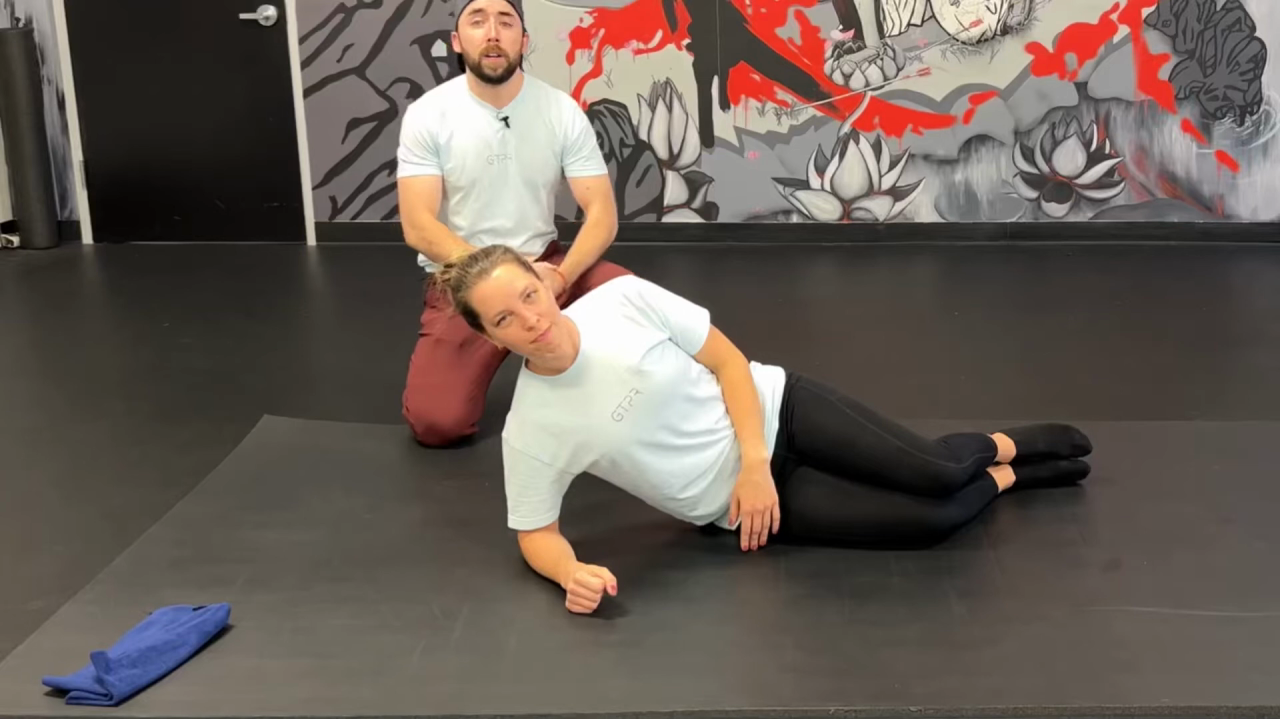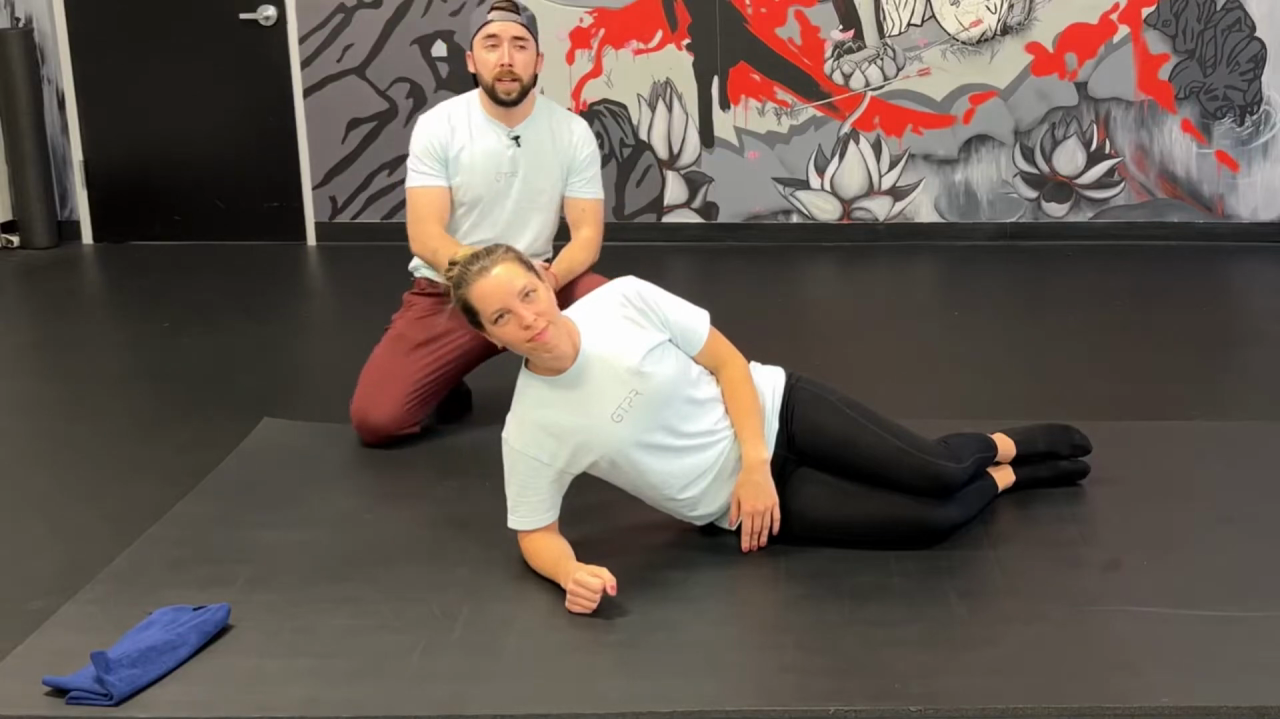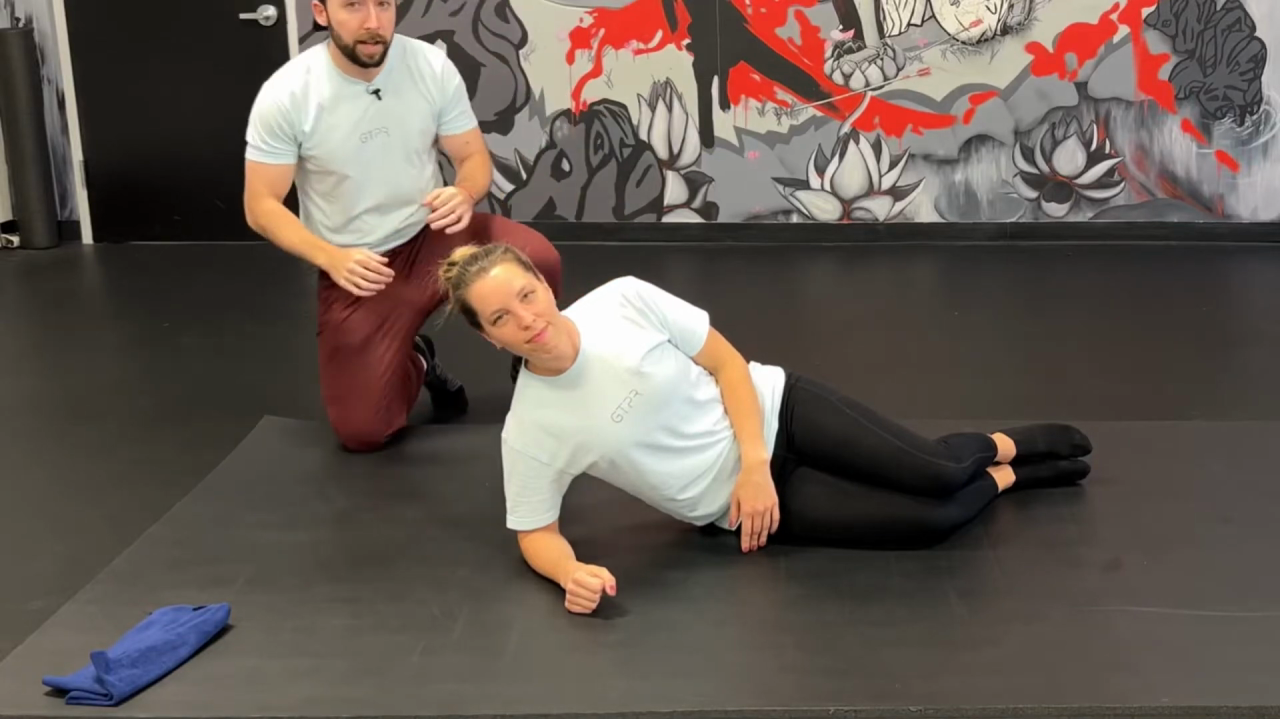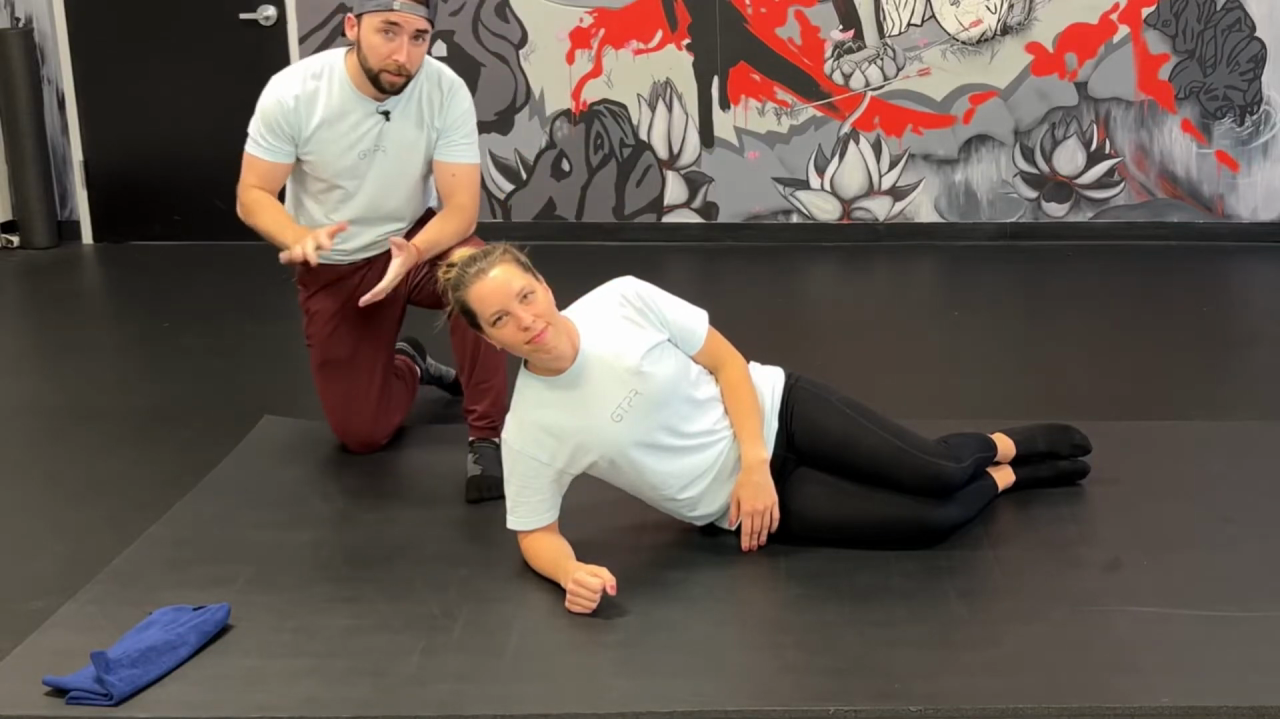
dt=0.7s
person 1, frame 1
left shoulder: (624, 298)
right shoulder: (530, 431)
left elbow: (729, 361)
right elbow: (535, 533)
left wrist: (755, 461)
right wrist: (571, 573)
left hip: (772, 408)
right hip: (731, 499)
left knee: (937, 472)
right knee: (932, 521)
left ankle: (1005, 447)
right ankle: (1004, 477)
person 1, frame 2
left shoulder: (625, 298)
right shoulder: (529, 431)
left elbow: (729, 363)
right elbow: (535, 533)
left wrist: (754, 462)
right wrist: (570, 572)
left hip: (772, 409)
right hip: (726, 497)
left knee: (936, 472)
right knee: (929, 522)
left ankle: (1005, 444)
right ankle: (1004, 479)
person 1, frame 3
left shoulder: (624, 299)
right shoulder: (529, 431)
left elbow: (729, 364)
right elbow: (535, 533)
left wrist: (754, 462)
right wrist: (571, 573)
left hip: (773, 410)
right hip: (731, 500)
left knee: (937, 472)
right knee: (931, 522)
left ankle: (1006, 446)
right ankle: (1006, 478)
person 1, frame 4
left shoulder: (623, 298)
right shoulder: (529, 431)
left elbow: (728, 363)
right elbow: (536, 533)
left wrist: (754, 462)
right wrist: (570, 573)
left hip: (772, 409)
right hip: (730, 497)
left knee: (935, 471)
right knee: (929, 522)
left ankle: (1007, 444)
right ankle: (1005, 478)
person 2, frame 1
left shoulder: (563, 111)
right shoulder: (428, 115)
left elbow: (602, 214)
right elbow: (418, 227)
left wrist: (558, 276)
left hip: (544, 264)
right knee: (437, 423)
right ankle: (461, 362)
person 2, frame 2
left shoulder: (573, 132)
right shoulder: (436, 127)
left elbow: (587, 234)
right elbow: (426, 238)
left wrist: (545, 283)
right hip: (445, 292)
right knee: (376, 420)
right ankle: (448, 372)
person 2, frame 3
left shoulder: (432, 66)
right shoulder: (284, 96)
left elbow: (474, 158)
right elbow: (261, 207)
left wrist: (465, 194)
right wrist: (332, 259)
left hip: (432, 236)
right hip: (357, 268)
left knee: (539, 260)
right knee: (362, 432)
right ankle: (416, 363)
person 2, frame 4
left shoulder: (447, 91)
right shoulder: (291, 92)
left elbow: (462, 207)
right elbow: (251, 198)
left wrist: (413, 254)
right wrist: (296, 234)
left hip: (414, 240)
right hip: (332, 268)
right knee: (362, 435)
left ankle: (487, 437)
right ankle: (405, 365)
